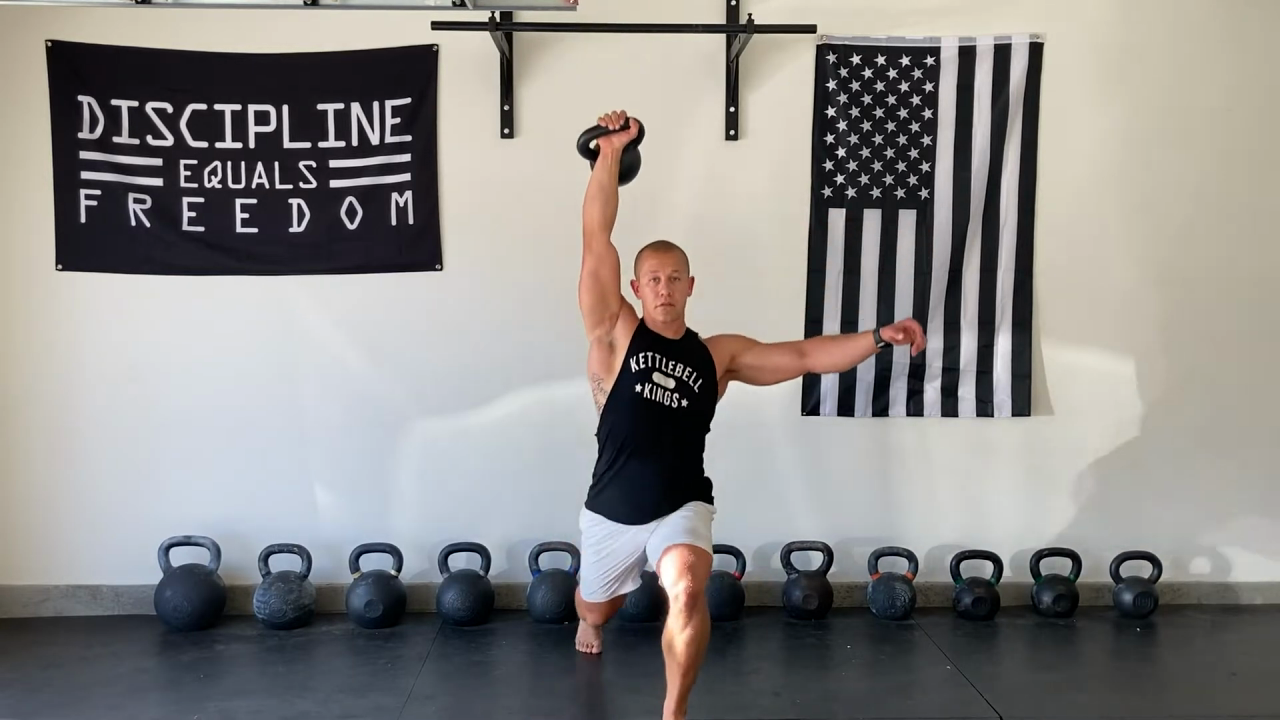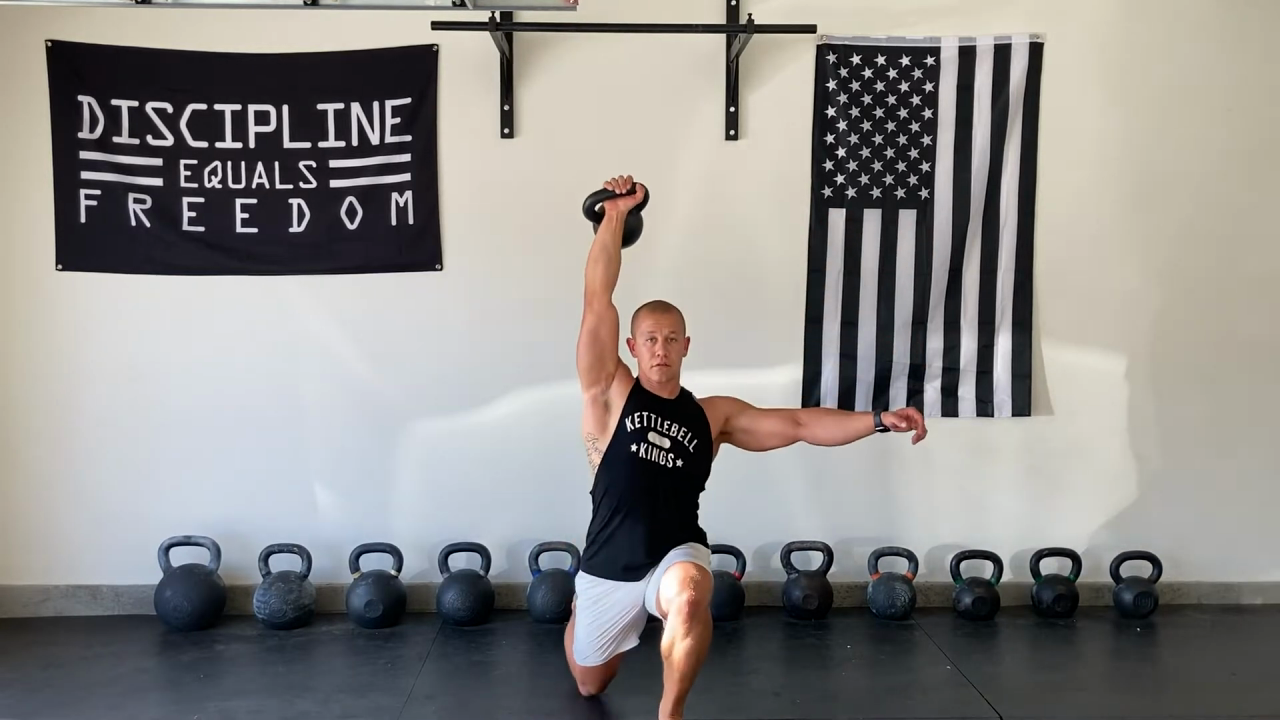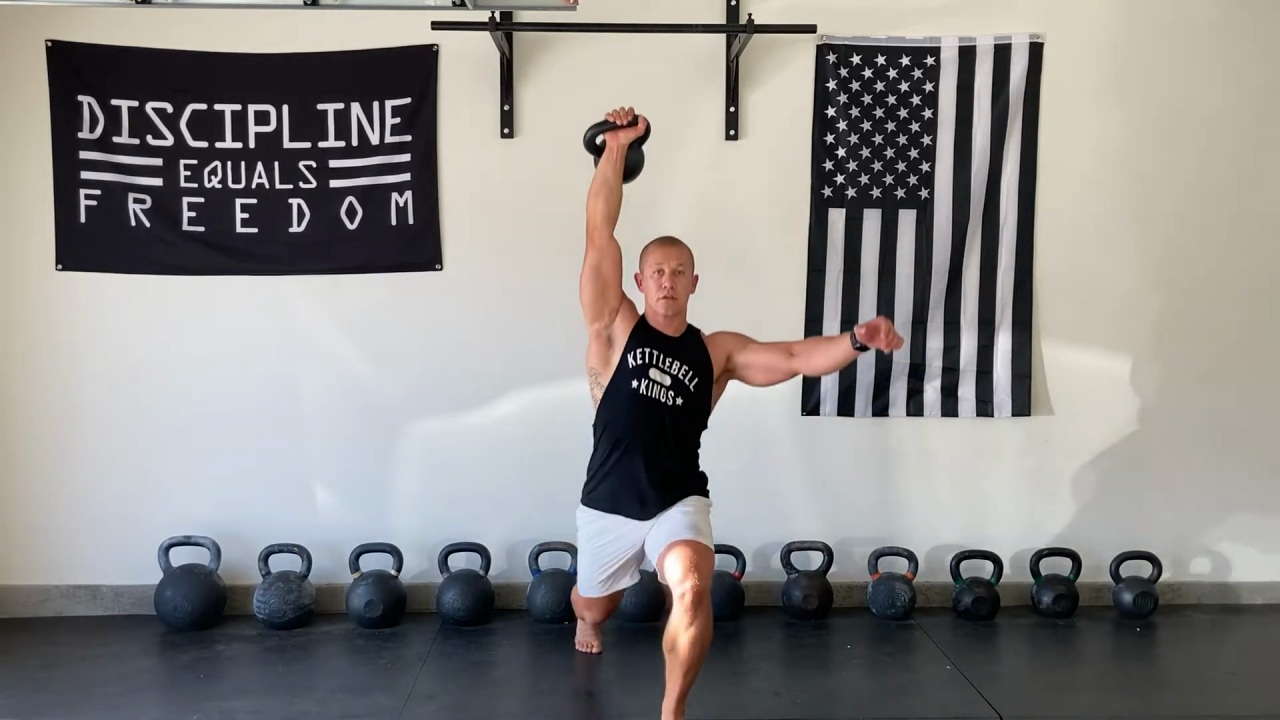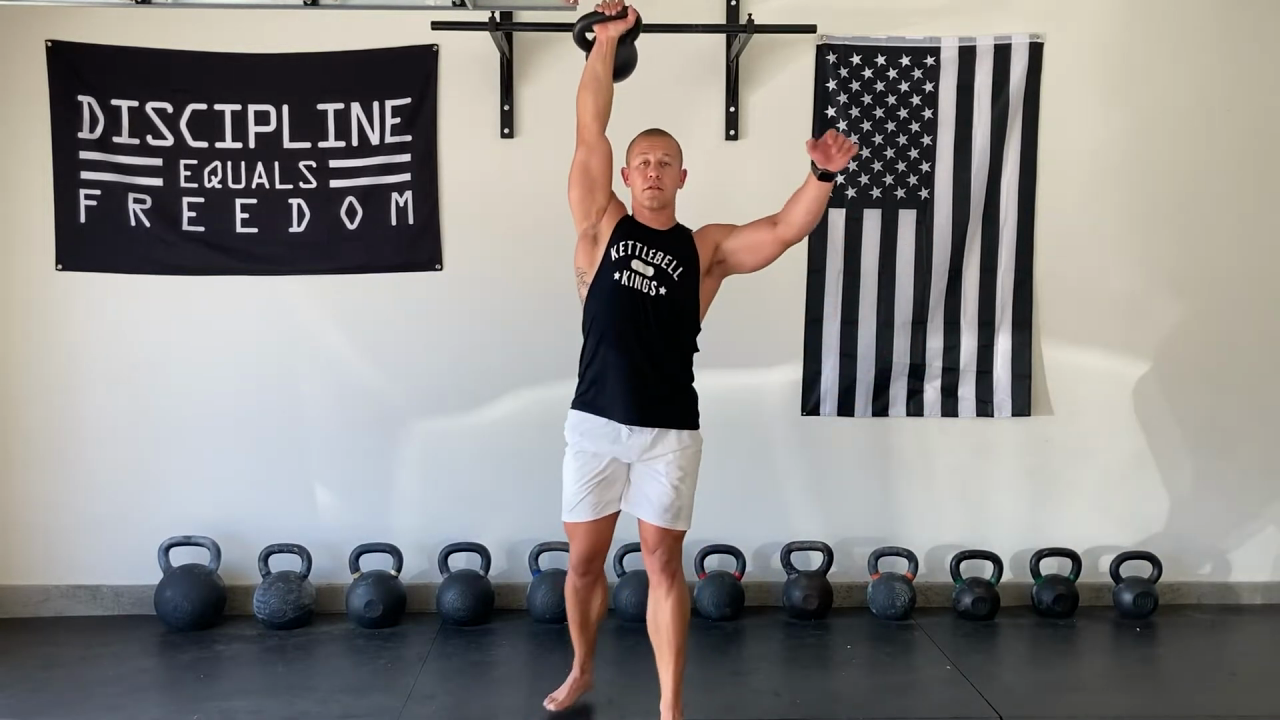
dt=0.5s
person 1, frame 1
left shoulder: (717, 353)
right shoulder: (615, 335)
left elbow: (804, 354)
right elbow: (596, 239)
left wrist: (877, 339)
right wrist: (610, 152)
left hip: (681, 509)
right hip: (613, 510)
left knee: (688, 594)
right knee: (594, 615)
right ankle: (587, 599)
person 1, frame 2
left shoulder: (712, 415)
right shoulder: (609, 393)
left elbow: (799, 424)
right elbow: (596, 301)
left wrist: (878, 419)
right wrist: (614, 217)
left hip: (676, 553)
right hip: (610, 567)
left knee: (690, 599)
right ankle: (581, 614)
person 1, frame 3
left shoulder: (716, 351)
right shoulder: (615, 329)
left elbow: (795, 358)
right elbow: (598, 235)
left wrist: (858, 339)
right wrist: (616, 148)
left hip: (679, 501)
right hip: (610, 502)
left knee: (692, 591)
right knee: (592, 607)
right ankle: (588, 620)
person 1, frame 4
left shoulder: (705, 247)
right shoulder: (602, 225)
left elbow: (781, 230)
right elbow: (589, 132)
left wrist: (822, 176)
left hip: (670, 427)
right hip: (597, 419)
left knee: (664, 565)
right knee: (584, 561)
